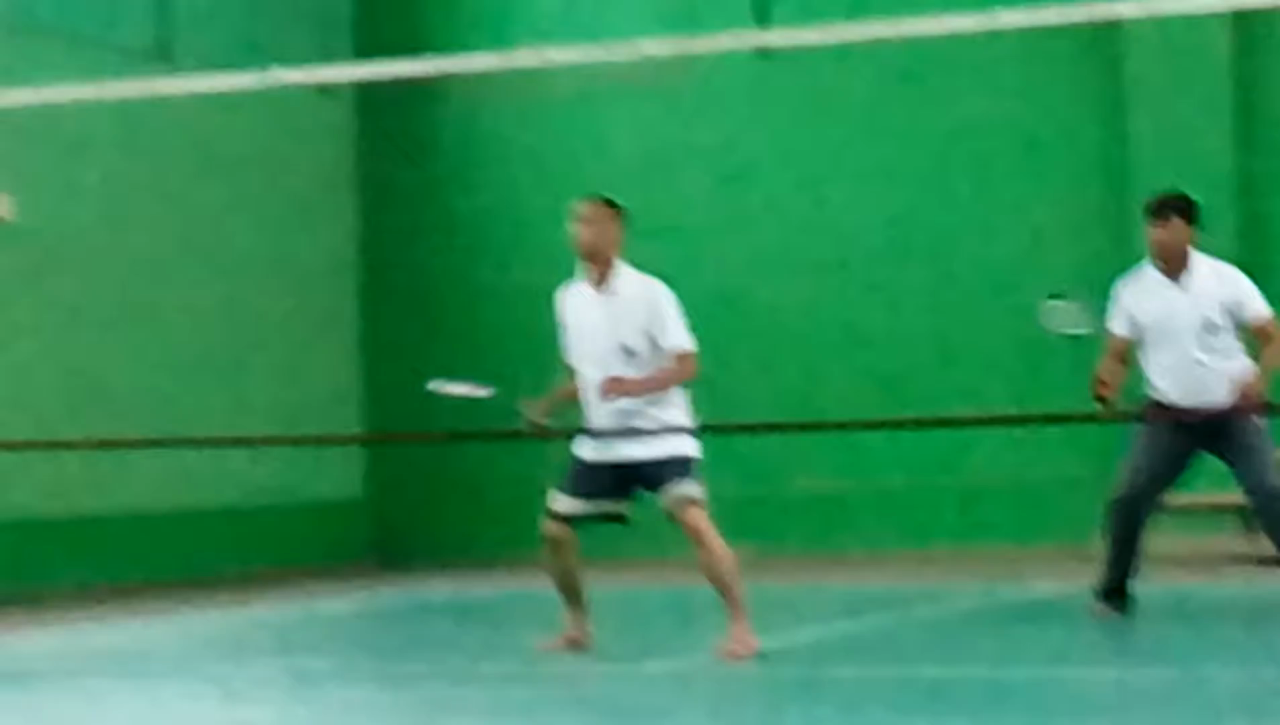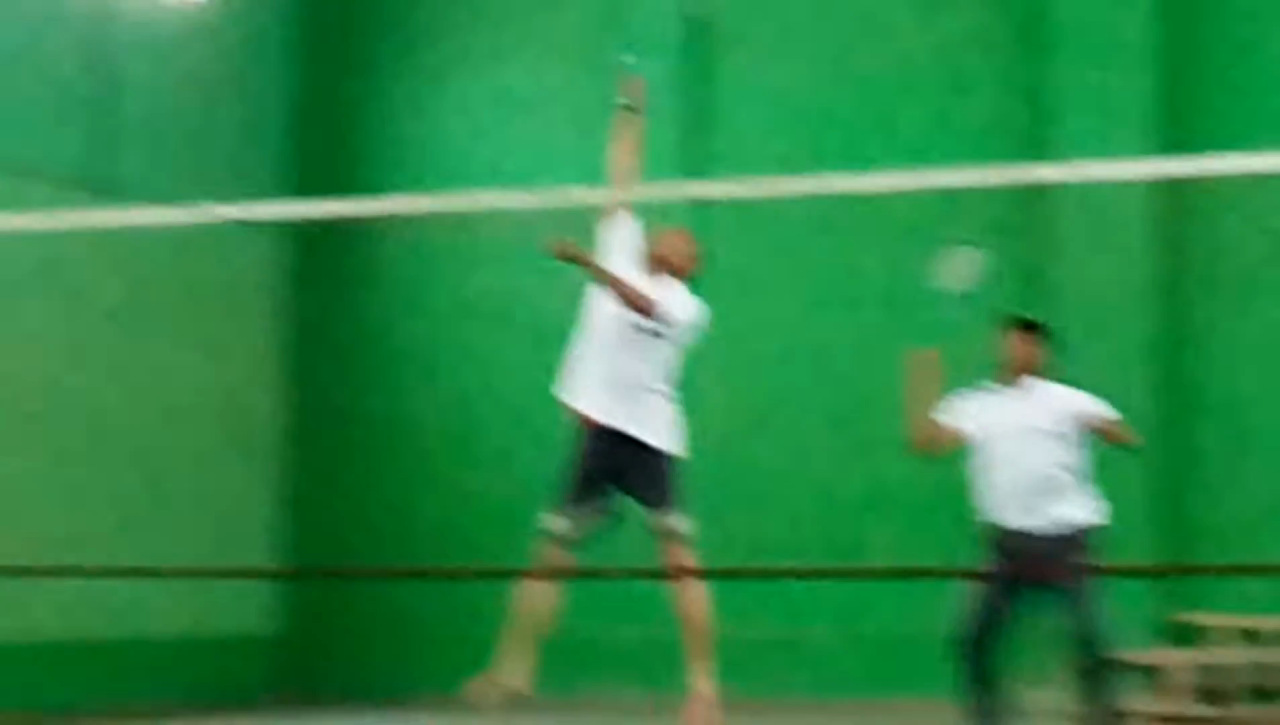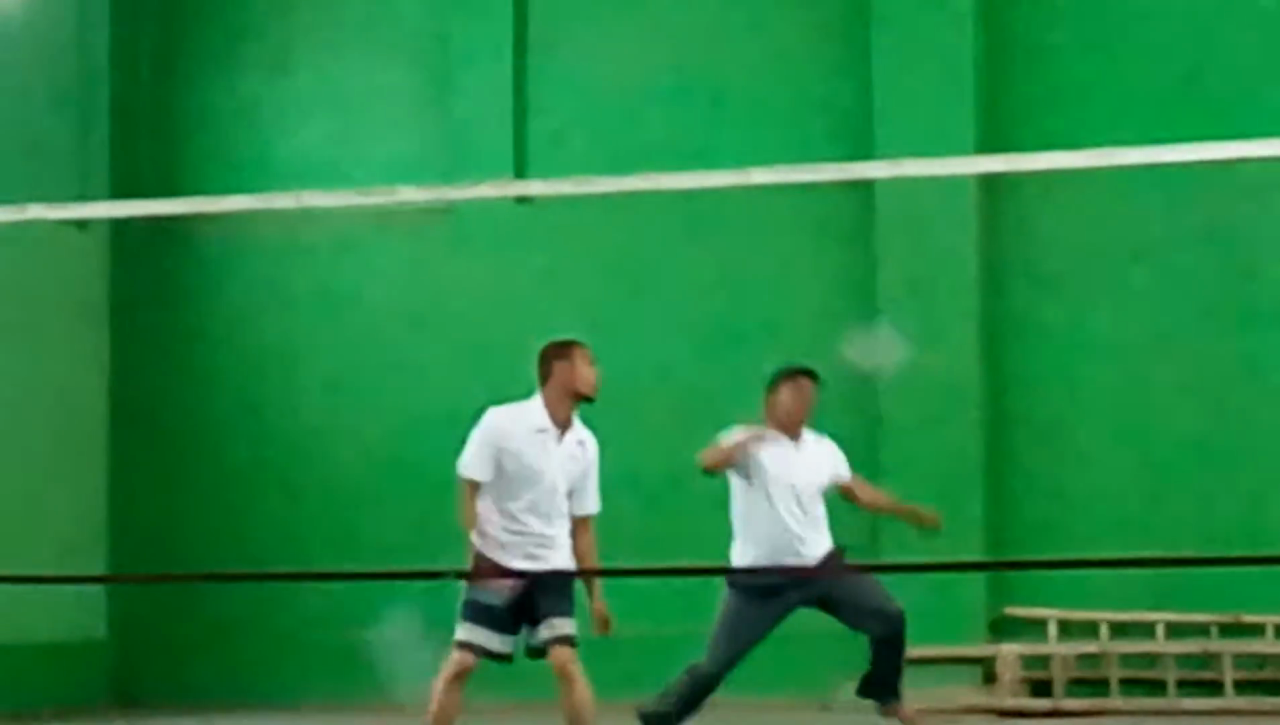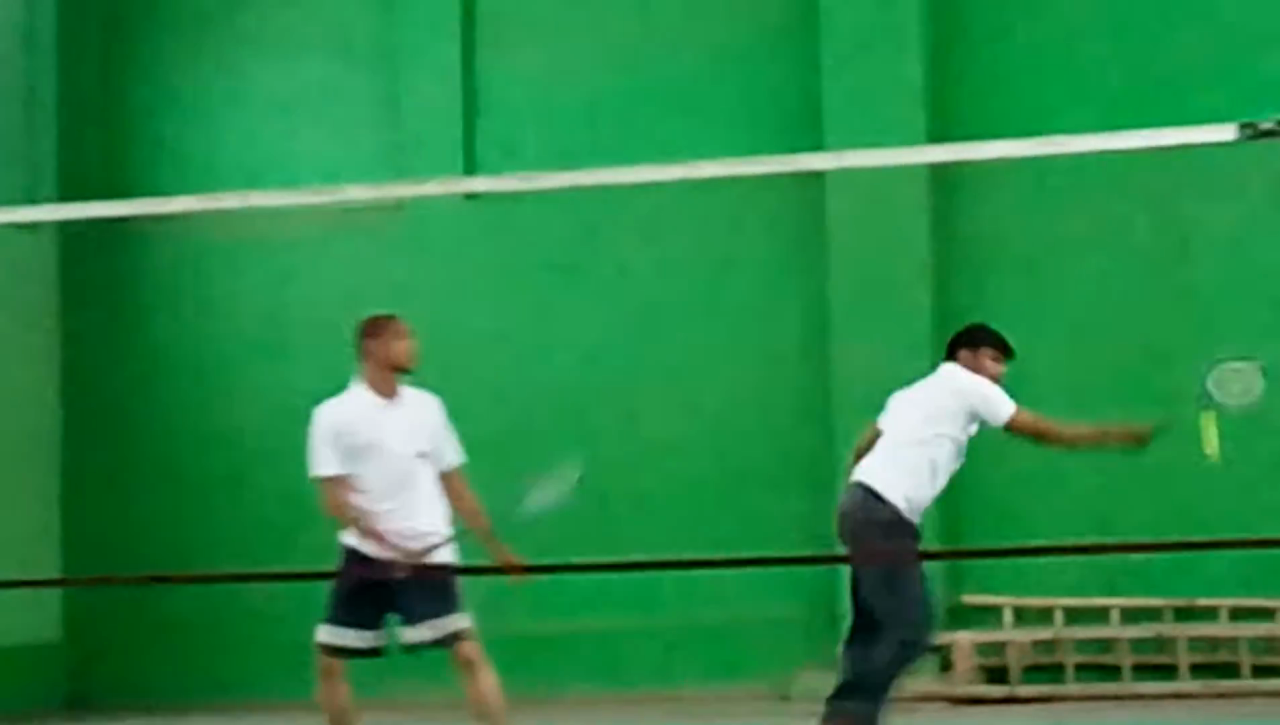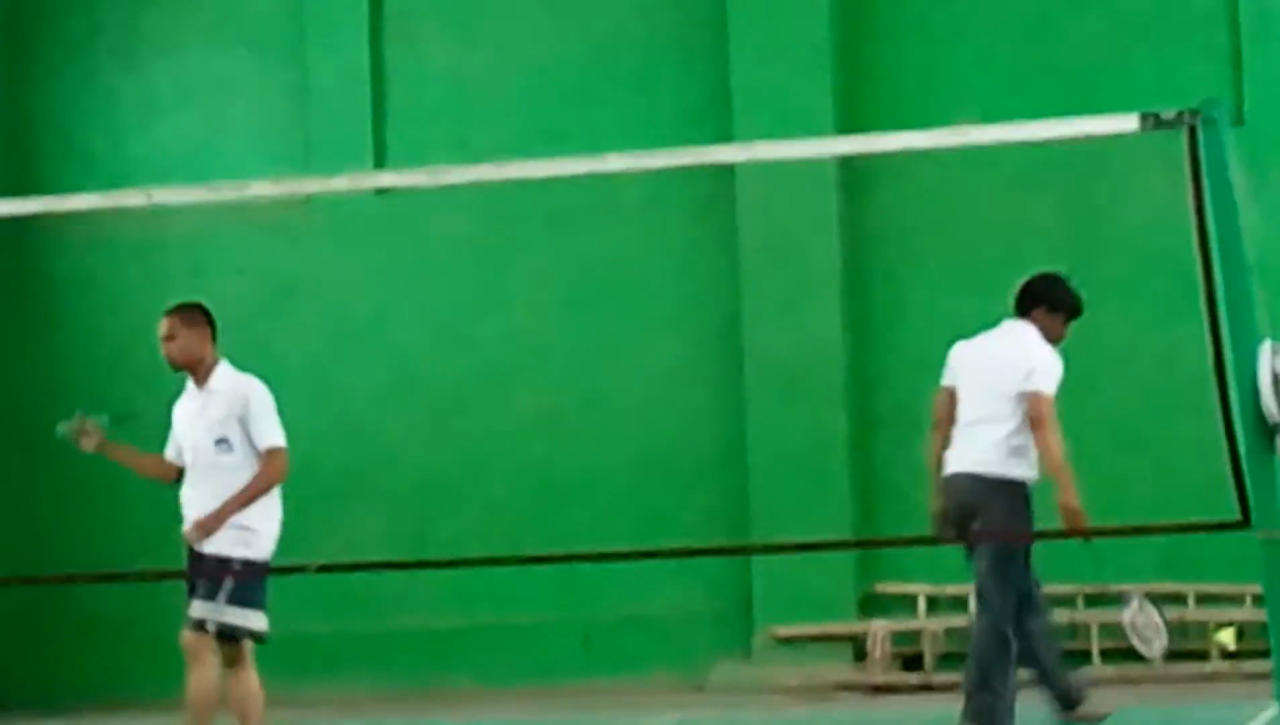
dt=0.5s
person 1, frame 1
left shoulder: (650, 293)
right shoulder: (567, 298)
left elbow: (686, 366)
left wrist: (637, 385)
right wrist: (549, 403)
left hip: (661, 436)
right hip: (601, 441)
left knee: (694, 522)
right knee: (554, 529)
left ankle: (739, 624)
right ankle: (578, 620)
person 1, frame 2
left shoulder: (684, 306)
right shoulder: (618, 261)
left elbow: (643, 303)
right elbow: (622, 177)
left wrist: (590, 265)
right wrist: (632, 112)
left hip: (647, 439)
right hip: (597, 428)
left knee: (678, 560)
right knee: (550, 556)
right ankle: (513, 668)
person 1, frame 3
left shoulder: (585, 444)
right shoulder: (499, 423)
left elbow: (582, 527)
right elbow: (470, 495)
left wrist: (596, 596)
right wrist: (482, 554)
left hip: (551, 570)
right hip: (497, 563)
left knee: (565, 664)
right knee: (459, 666)
person 1, frame 4
left shoulder: (428, 407)
right shoulder: (332, 415)
left elbow: (454, 486)
right elbow: (334, 499)
left wrist: (493, 544)
right wrist: (387, 544)
left hip: (427, 557)
right hip: (367, 556)
left knee: (469, 655)
right knee: (328, 664)
person 1, frame 5
left shoulder: (247, 391)
right shoulder: (183, 403)
left elbow: (276, 466)
right elbow: (169, 471)
left wrist: (220, 514)
right wrist: (103, 445)
left hip: (237, 543)
right hip: (206, 544)
left knee: (196, 643)
right knee: (233, 652)
person 2, frame 1
left shoulder: (1227, 280)
right shoulder: (1130, 289)
right elbow: (1116, 355)
right wrist: (1107, 379)
left hip: (1233, 411)
right hip: (1170, 413)
right knee: (1128, 501)
right ankle: (1114, 589)
person 2, frame 2
left shoulder: (1066, 401)
right shoulder: (971, 405)
left elbow: (1123, 437)
right elbow: (926, 441)
left wrist: (1108, 430)
right wrist: (923, 381)
left hip: (1065, 537)
right hip: (1011, 540)
left knee: (1084, 636)
right knee: (976, 636)
person 2, frame 3
left shoulder: (824, 449)
right shoulder: (745, 441)
left elbow: (860, 492)
right elbow: (708, 463)
left wrist: (911, 512)
right wrist: (749, 438)
left hip: (820, 567)
right hip: (758, 577)
left knee: (888, 618)
right knee: (717, 663)
left ankle: (884, 692)
person 2, frame 4
left shoulder: (909, 394)
right shoulder: (970, 388)
left elbow: (862, 449)
right elbow: (1041, 431)
left wrist: (857, 489)
right wrist: (1113, 434)
left hip: (862, 505)
right hip: (880, 516)
left knee: (873, 628)
right knee: (910, 629)
person 2, frame 5
left shoulder: (966, 348)
right shoulder: (1040, 355)
left elbow: (940, 425)
right elbow: (1041, 423)
left wrist: (938, 495)
right wrist: (1068, 491)
left hip: (959, 483)
right hip: (997, 485)
left knee: (1021, 603)
right knee: (998, 614)
